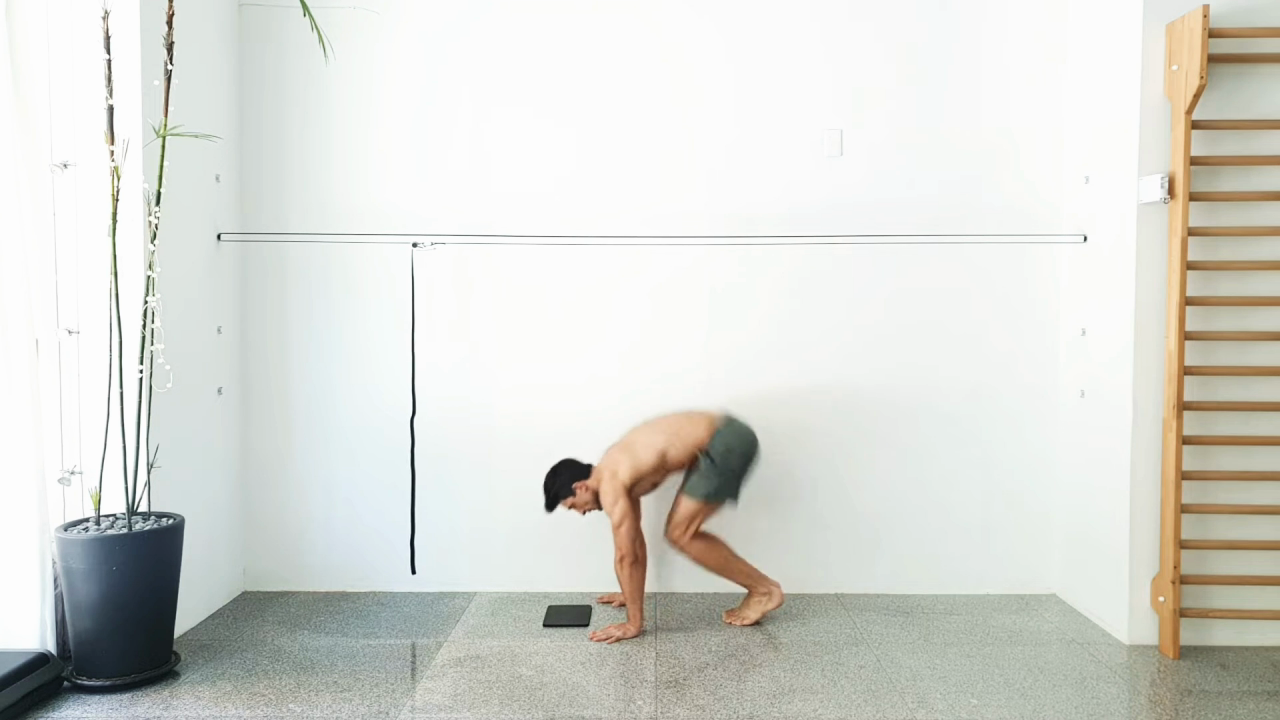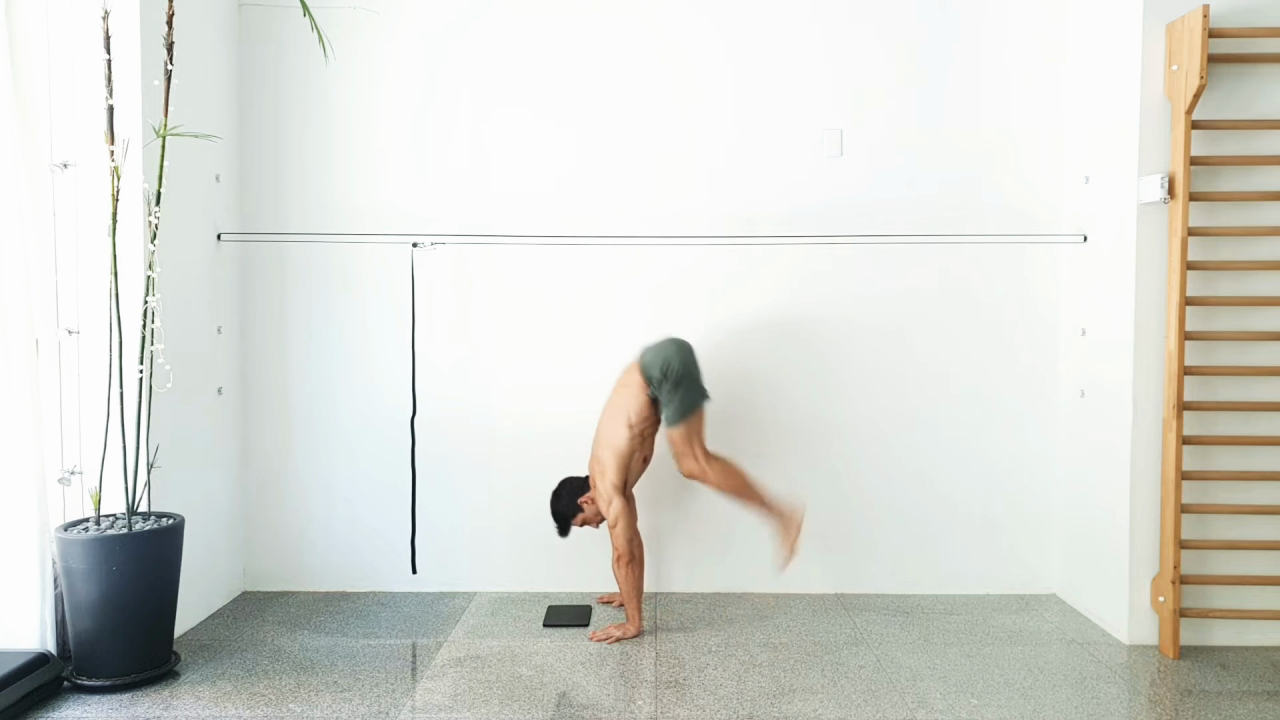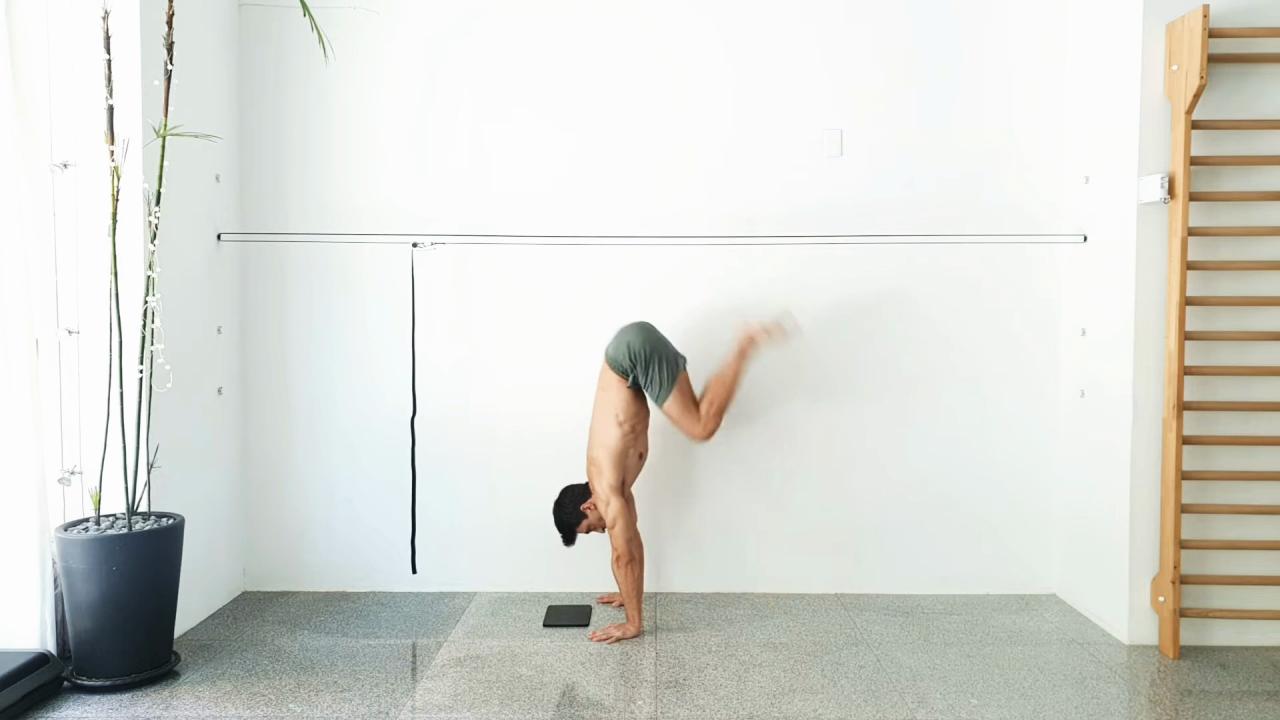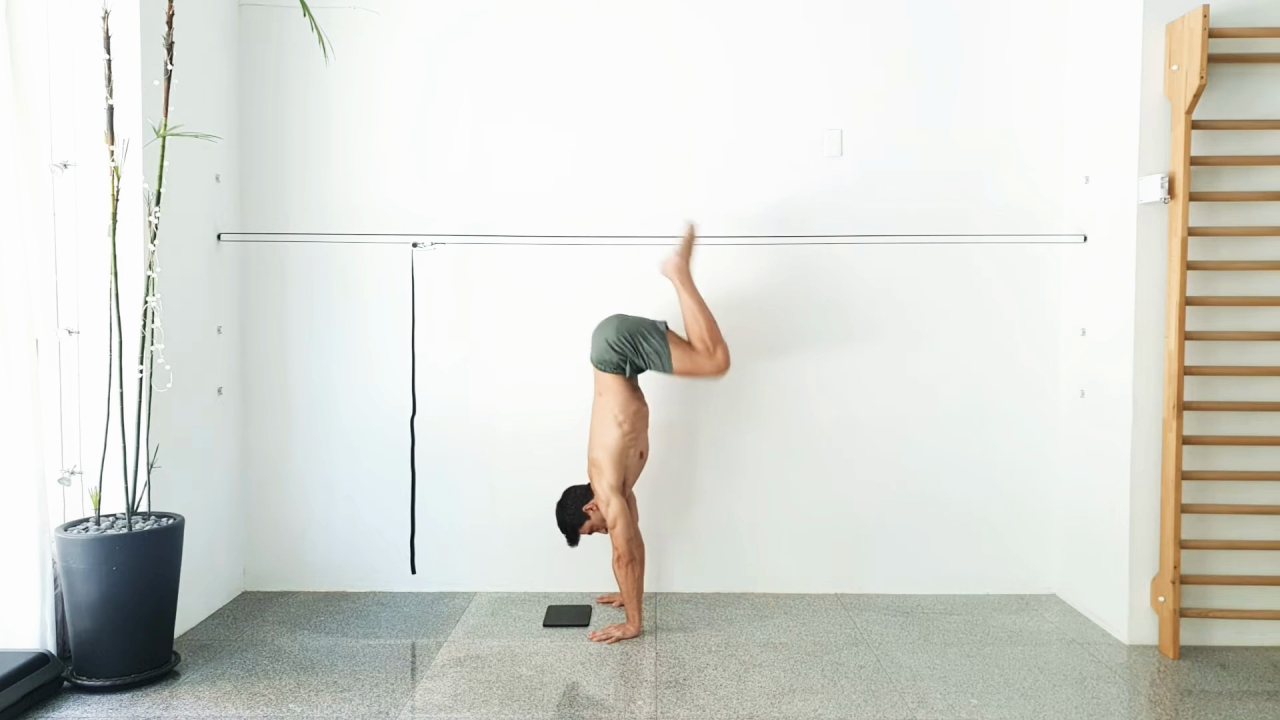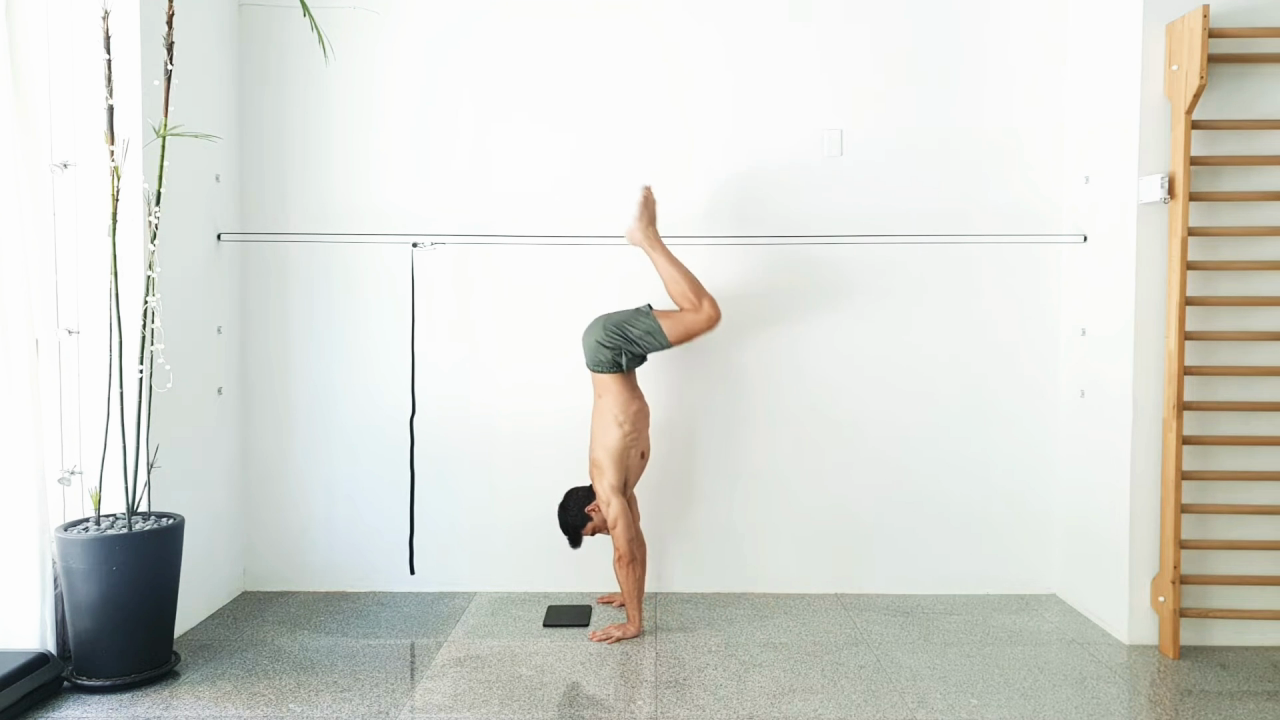
dt=0.2s
person 1, frame 1
left shoulder: (608, 484)
right shoulder: (615, 473)
left elbow: (626, 556)
right elbow: (634, 542)
left wrist: (634, 624)
right wrist: (631, 594)
left hip: (722, 444)
right hip: (721, 434)
left knee: (681, 535)
right knee: (681, 530)
left ankle: (763, 590)
right ankle: (760, 586)
person 1, frame 2
left shoulder: (607, 484)
right shoulder: (611, 475)
left elbow: (623, 556)
right elbow: (631, 540)
left wrist: (633, 623)
right wrist: (629, 593)
left hip: (666, 364)
right hip: (662, 364)
left knee: (694, 465)
left ankle: (778, 514)
person 1, frame 3
left shoulder: (606, 490)
right shoulder: (609, 484)
left elbow: (623, 555)
right elbow: (630, 544)
left wrist: (632, 623)
right wrist: (629, 594)
left knee: (700, 426)
left ankle: (745, 345)
person 1, frame 4
left shoulder: (608, 491)
left elbow: (625, 556)
left wrist: (633, 624)
right wrist: (629, 595)
right hip: (620, 345)
left ankle: (680, 272)
person 1, frame 5
left shoulder: (609, 490)
right shoulder: (612, 488)
left wrist: (634, 624)
right wrist: (628, 596)
right hip: (612, 346)
left ankle: (647, 236)
